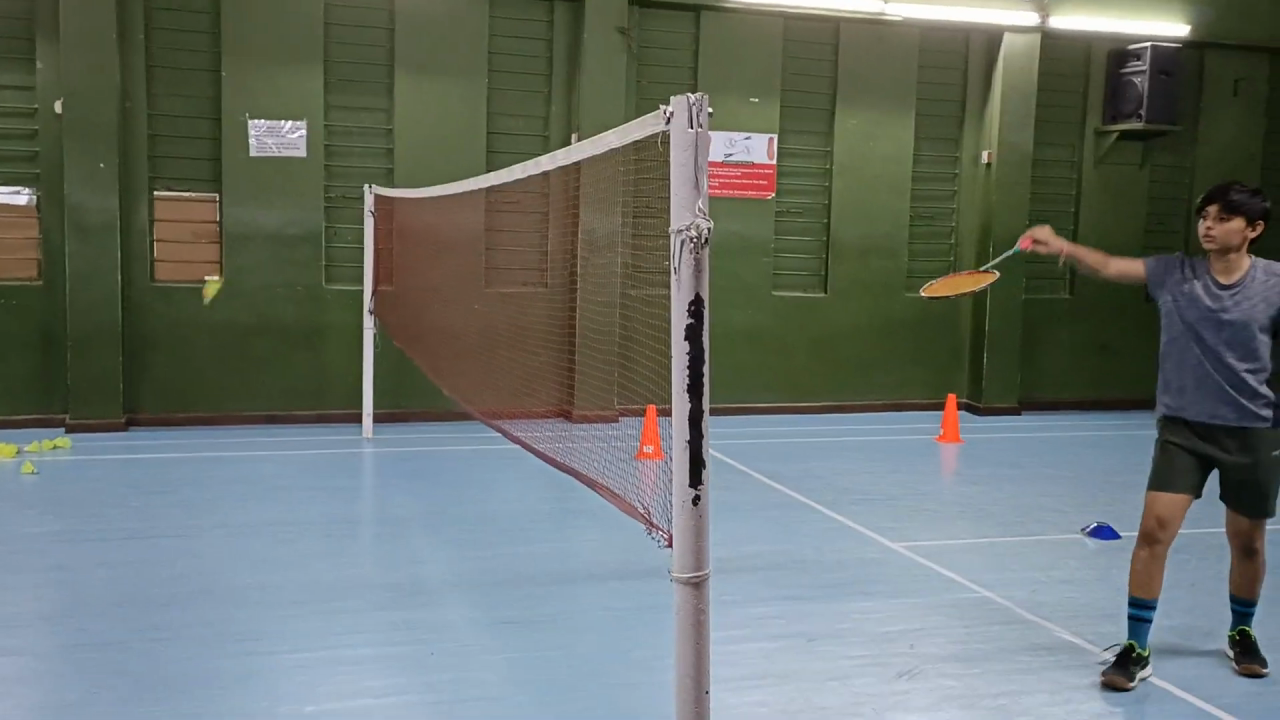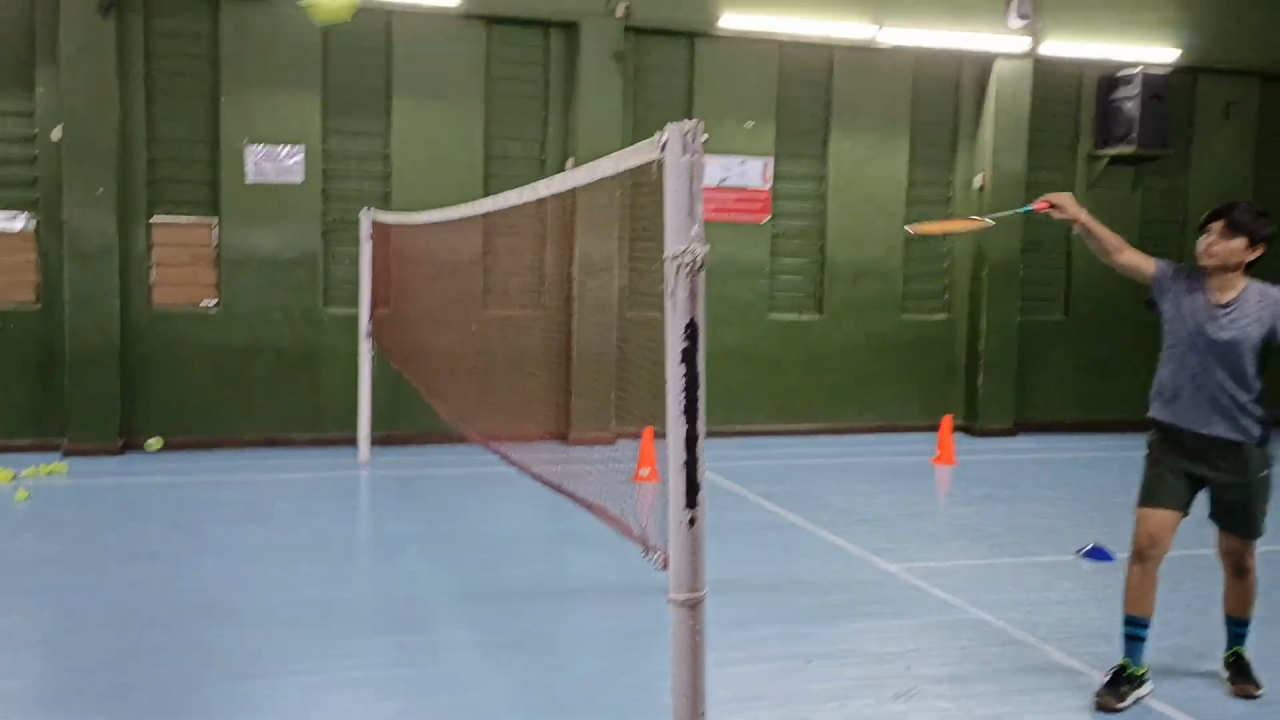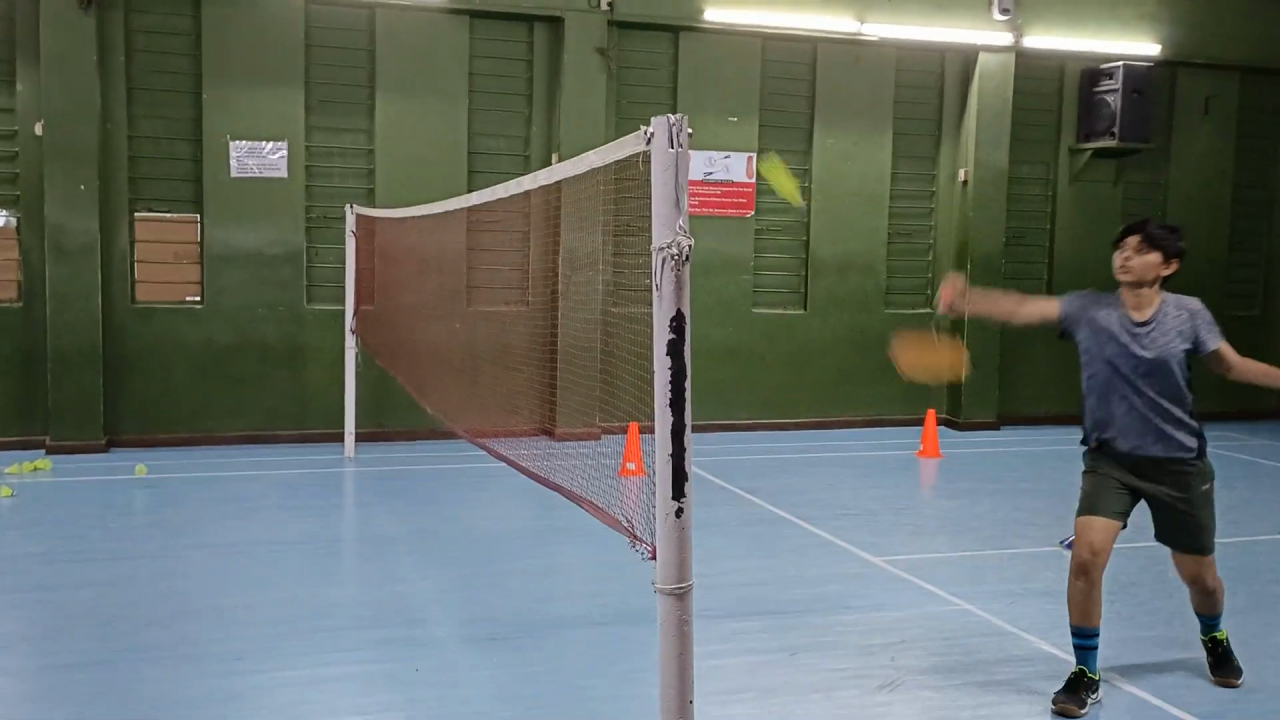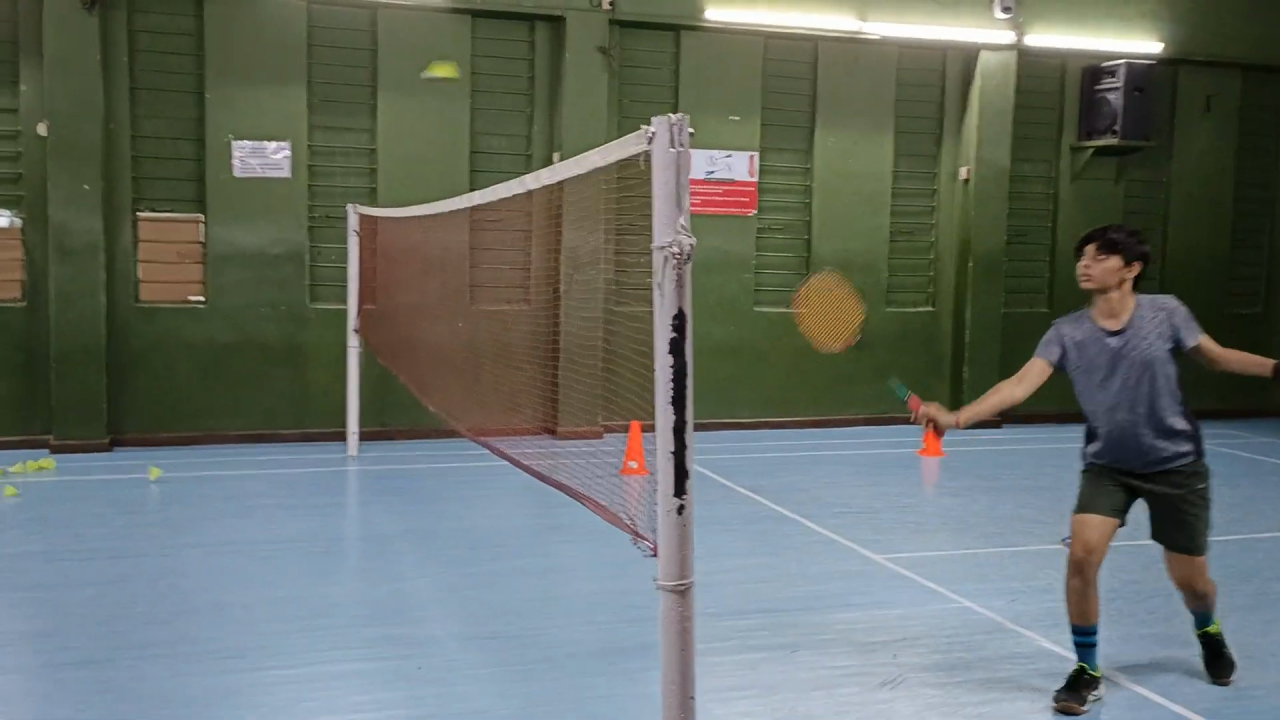
dt=0.4s
person 1, frame 1
right shoulder: (1174, 273)
right elbow: (1110, 267)
right wrist: (1061, 246)
right hip: (1182, 426)
right knee: (1155, 529)
right ankle: (1136, 649)
person 1, frame 2
right shoulder: (1176, 283)
right elbow: (1121, 254)
right wrist: (1079, 217)
right hip: (1174, 440)
left knee: (1238, 559)
right knee: (1146, 547)
left ankle: (1236, 655)
right ankle: (1132, 669)
person 1, frame 3
left shoulder: (1189, 314)
right shoulder: (1089, 309)
left elbow: (1233, 365)
right elbow: (1024, 309)
right wrist: (969, 299)
left hip: (1178, 460)
right hip: (1110, 458)
left knee: (1200, 576)
right knee: (1086, 557)
left ankle: (1214, 640)
right ankle: (1085, 674)
person 1, frame 4
left shoulder: (1166, 313)
right shoulder: (1066, 332)
left elbow: (1216, 357)
right elbow: (1019, 385)
right wrist: (956, 417)
left hip: (1175, 462)
right hip: (1107, 465)
left knee: (1191, 579)
right knee: (1082, 556)
left ankle: (1208, 633)
right ankle: (1087, 671)
